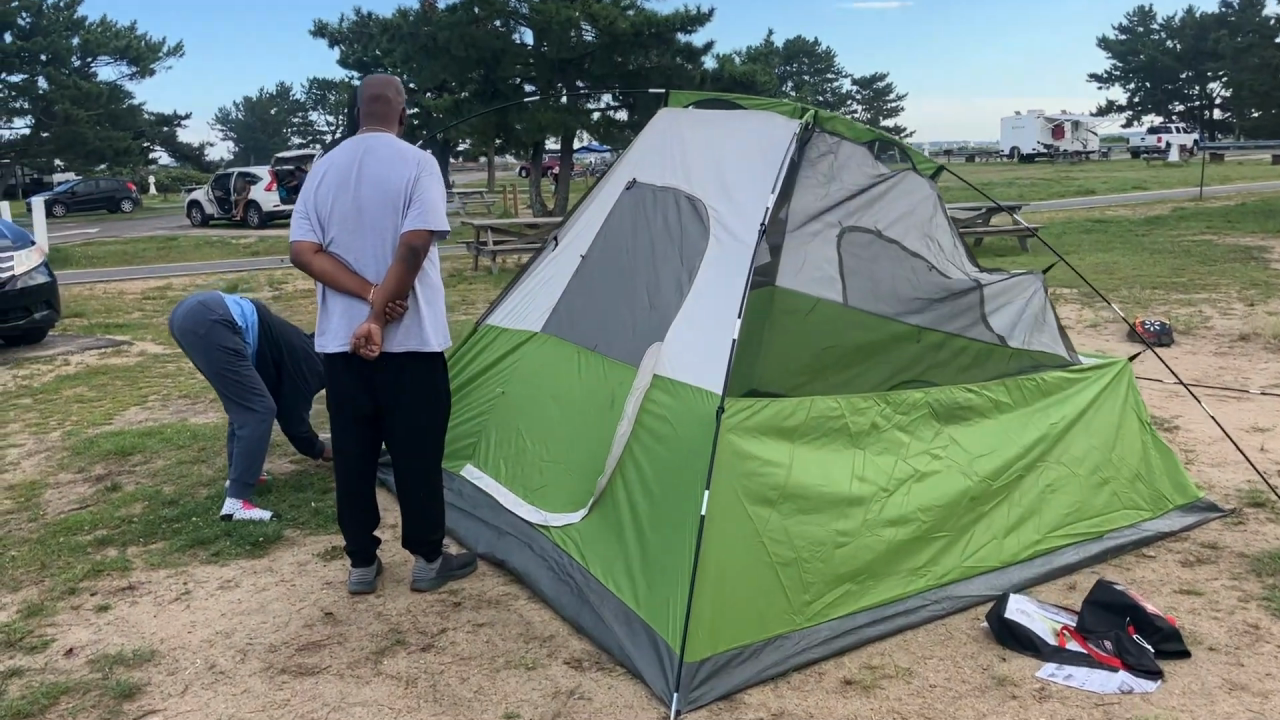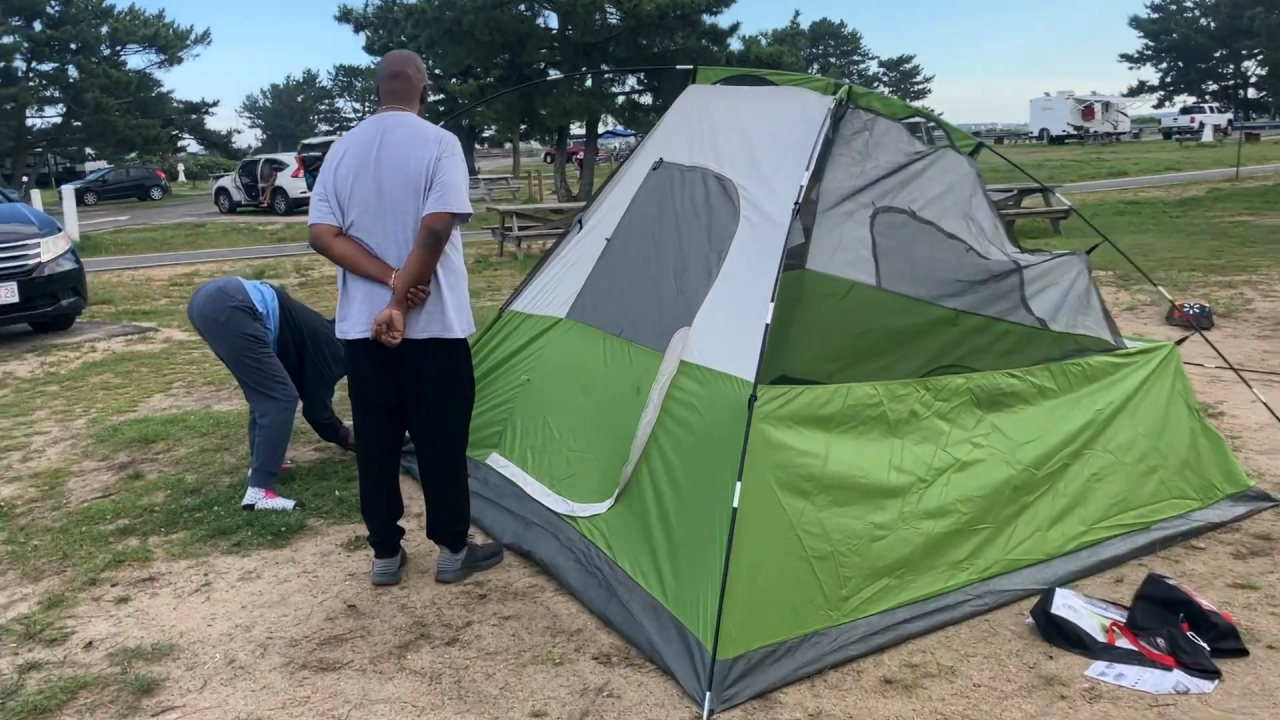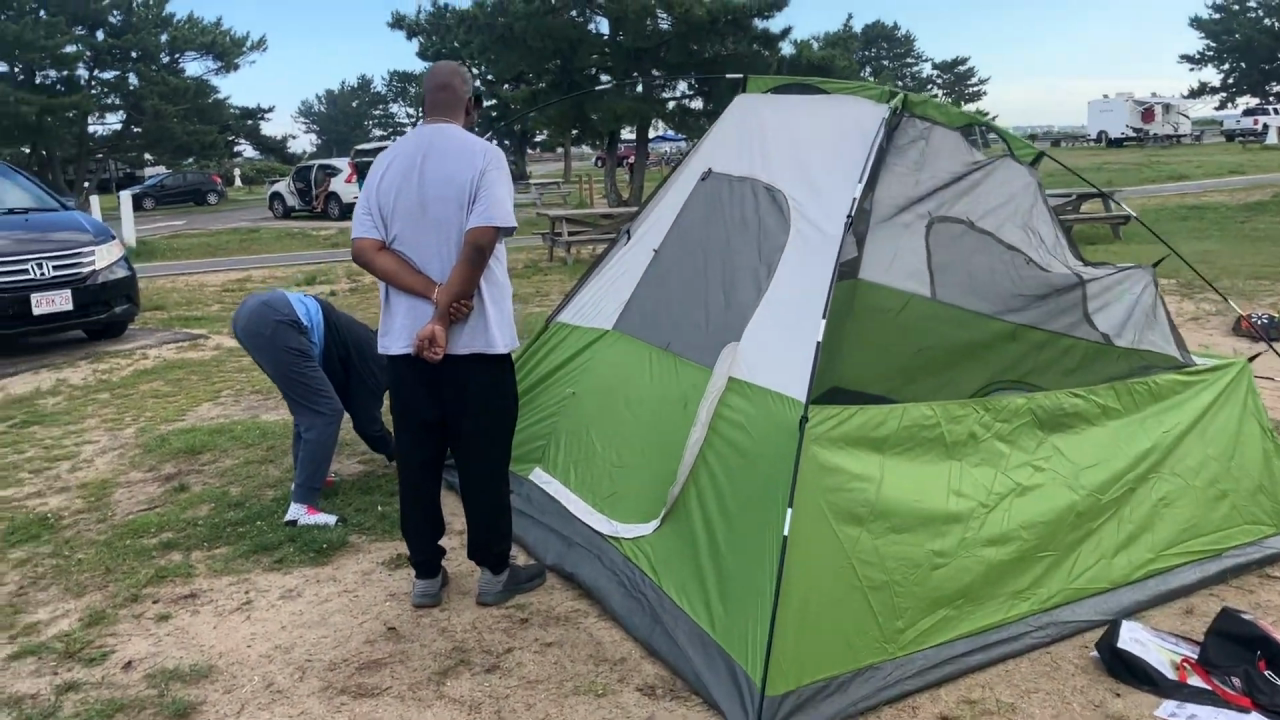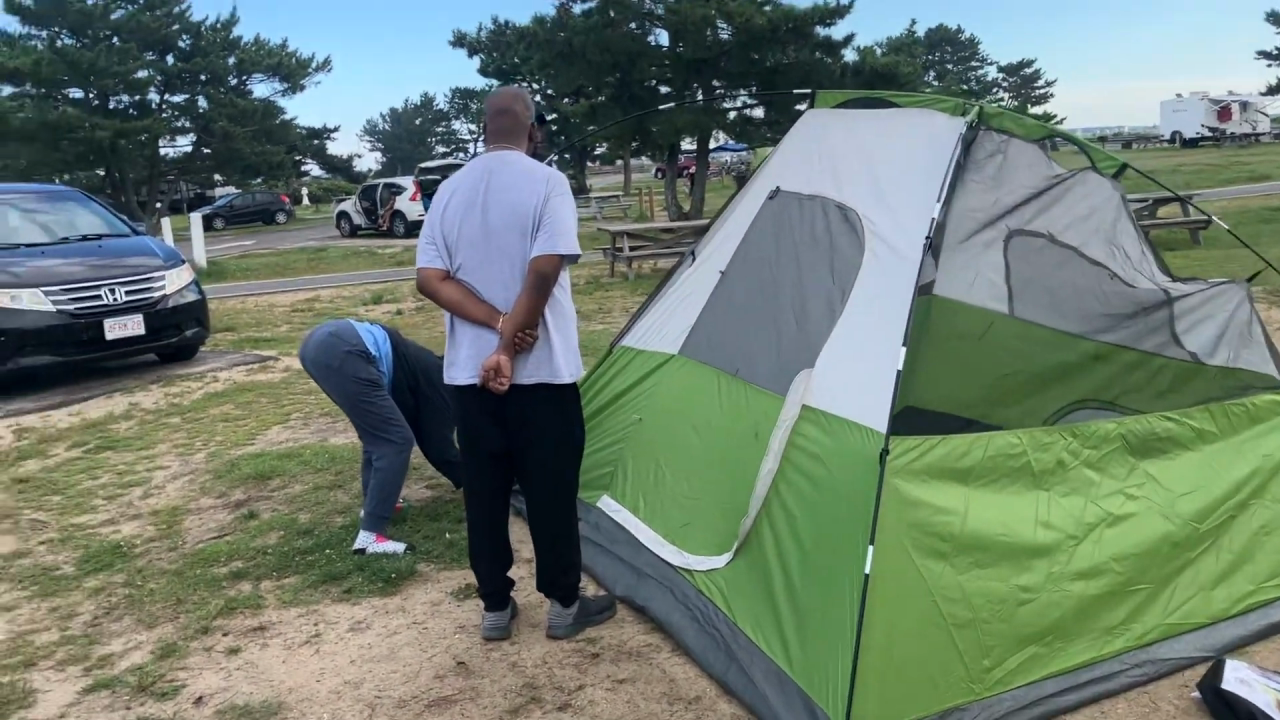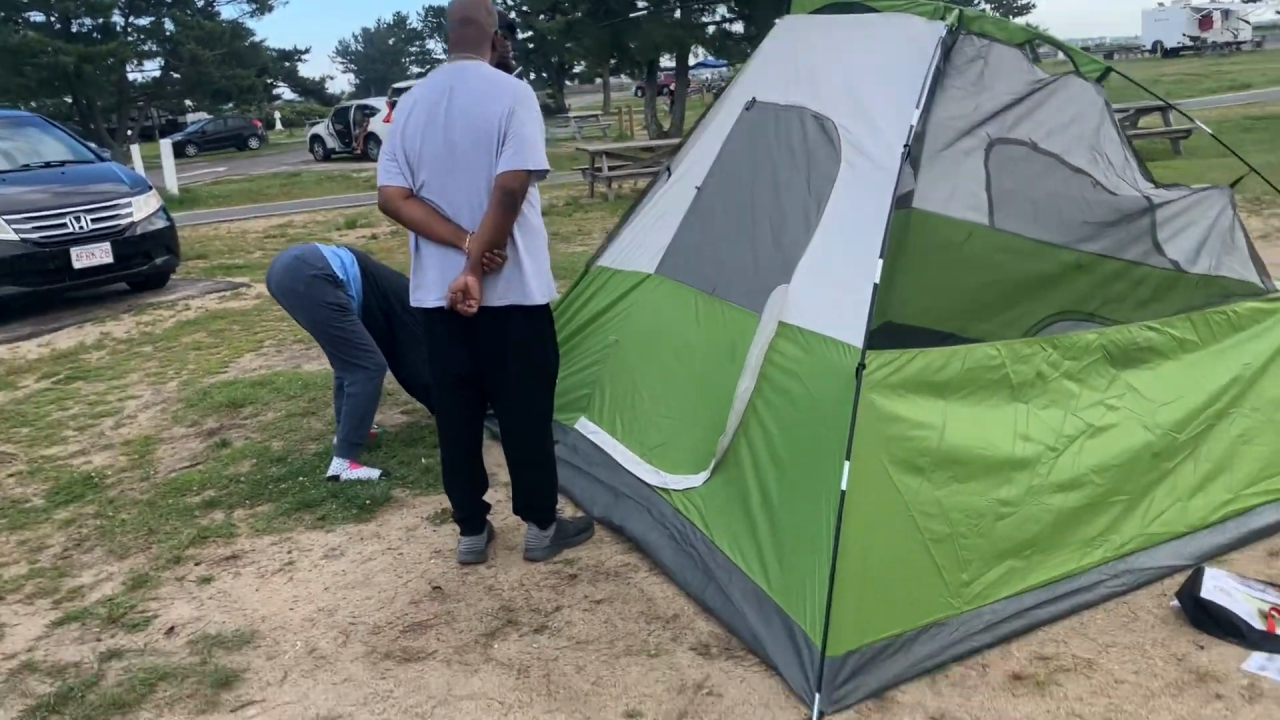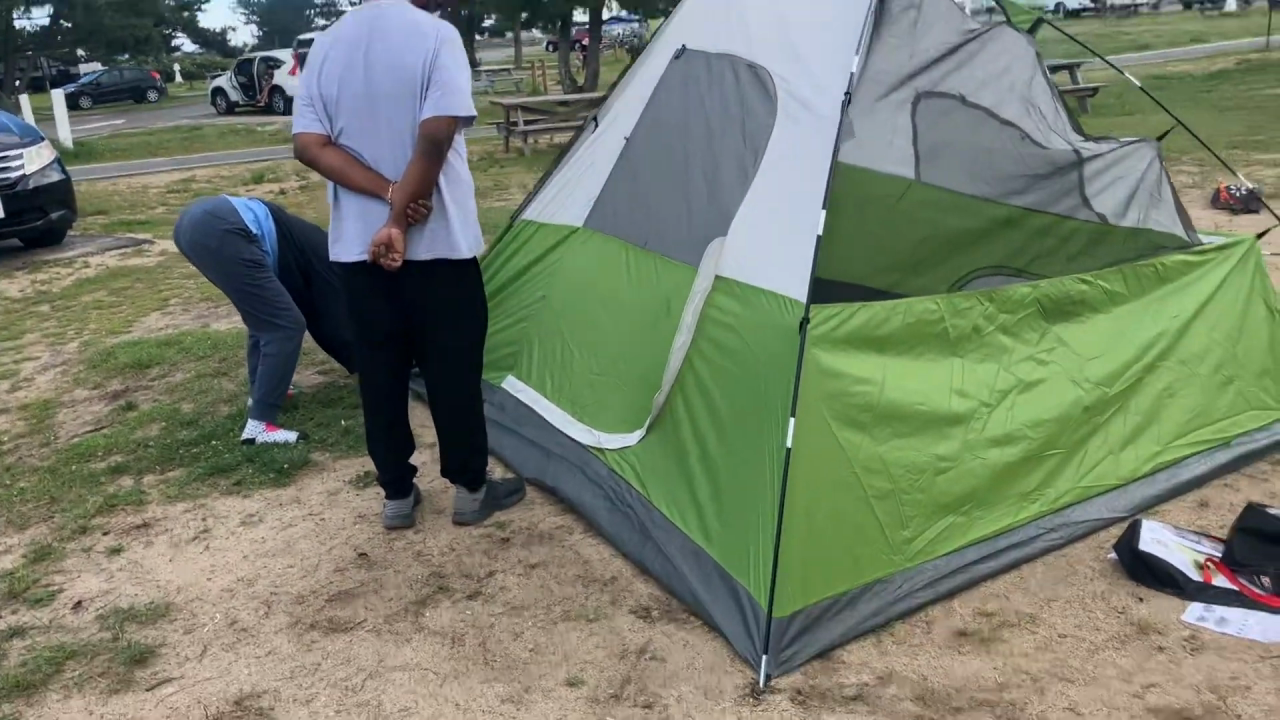
dt=0.3s
person 1, frame 1
left shoulder: (324, 167)
right shoulder: (417, 163)
left elbow: (303, 251)
right elbow: (414, 246)
left wrist: (368, 296)
right wrist: (380, 314)
left hip: (340, 340)
right hip: (409, 339)
left knee: (353, 453)
right knee: (418, 452)
left ankle: (362, 562)
right ankle: (428, 559)
person 1, frame 2
left shoulder: (343, 148)
right shoulder: (439, 143)
left elbow: (322, 235)
right elbow: (435, 230)
left wrist: (390, 282)
right wrist: (402, 300)
left hip: (361, 326)
right hip: (432, 324)
left knee: (375, 442)
right knee: (441, 440)
left ankle: (385, 553)
right ankle: (453, 550)
person 1, frame 3
left shoulder: (387, 161)
right shoulder: (483, 156)
left elbow: (365, 250)
right elbow: (479, 243)
left wrist: (433, 296)
right wrist: (444, 317)
left hip: (403, 342)
right hip: (475, 341)
left knee: (417, 460)
right knee: (484, 459)
left ankle: (426, 575)
right ankle: (495, 572)
person 1, frame 4
left shoulder: (450, 189)
right shoulder: (546, 181)
left elbow: (429, 279)
right elbow: (543, 271)
left wrist: (496, 326)
right wrist: (509, 346)
left hip: (468, 371)
right hip: (540, 369)
left knee: (483, 490)
right knee: (551, 489)
left ankle: (495, 606)
right ankle: (564, 604)
person 1, frame 5
left shoulder: (412, 103)
right shoulder: (510, 93)
left elbow: (393, 197)
right elbow: (512, 186)
left wrist: (465, 243)
right wrist: (477, 266)
left hip: (435, 294)
right hip: (513, 291)
left knee: (456, 411)
right knee: (525, 409)
left ankle: (471, 531)
right ankle: (542, 527)
person 1, frame 6
left shoulder: (327, 45)
left elbow: (309, 144)
right elbow: (436, 134)
left wrist: (388, 195)
right wrist: (399, 218)
left hip: (357, 246)
right hip: (436, 242)
left knee: (379, 372)
right knee: (453, 369)
left ankle: (397, 494)
right ankle: (470, 488)
person 2, frame 1
right shoulder: (307, 365)
left elbow: (288, 415)
right wrist: (321, 450)
left hip: (189, 311)
right hip: (216, 323)
left knee: (245, 407)
right knee: (259, 410)
left ankle: (238, 476)
right ankle: (236, 503)
person 2, frame 2
left shoulder: (325, 335)
right shoulder: (332, 349)
right elbow: (317, 410)
right wrist: (347, 439)
left hip: (210, 297)
right hip: (232, 308)
left knee: (265, 394)
right knee: (279, 399)
left ankle: (260, 466)
right ankle: (259, 493)
person 2, frame 3
left shoulder: (364, 344)
right shoulder: (372, 359)
right elbow: (366, 420)
right wrist: (397, 453)
left hip: (254, 311)
right hip: (273, 322)
left knee: (308, 406)
right knee: (324, 412)
left ankle: (305, 476)
right ankle: (300, 508)
person 2, frame 4
left shoulder: (431, 371)
right shoulder: (439, 385)
left elbow: (429, 439)
right elbow: (439, 447)
left hip: (323, 340)
right hip: (343, 352)
left knee: (380, 433)
right knee: (395, 441)
left ankle: (373, 504)
right ankle: (370, 536)
person 2, frame 5
left shoulder: (400, 295)
right shoulder: (410, 307)
left elbow: (402, 361)
right elbow: (414, 369)
right hip: (310, 276)
left knee: (351, 359)
right knee: (367, 366)
left ankle: (346, 432)
right ankle: (344, 464)
person 2, frame 6
left shoulder: (316, 248)
right shoulder: (329, 260)
left elbow: (320, 320)
right elbow: (335, 327)
right hip: (221, 231)
left knee: (266, 318)
right knee: (285, 326)
left ankle: (260, 393)
right ankle: (260, 426)
